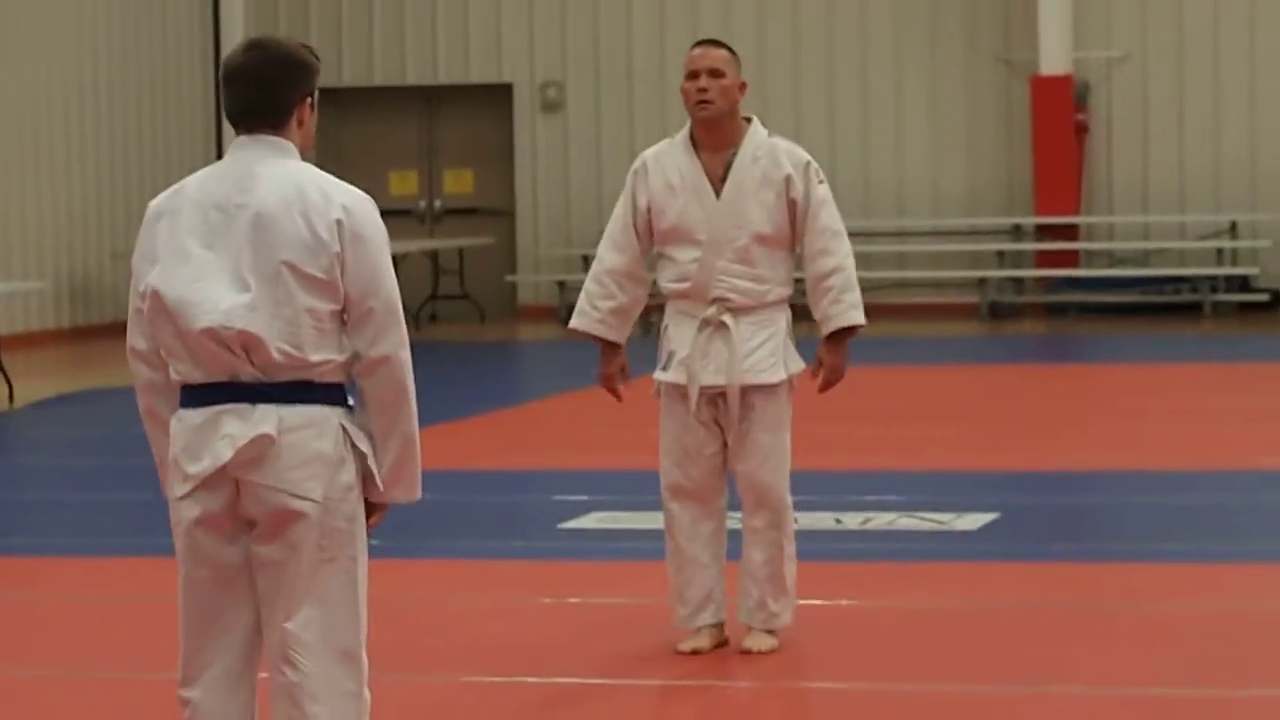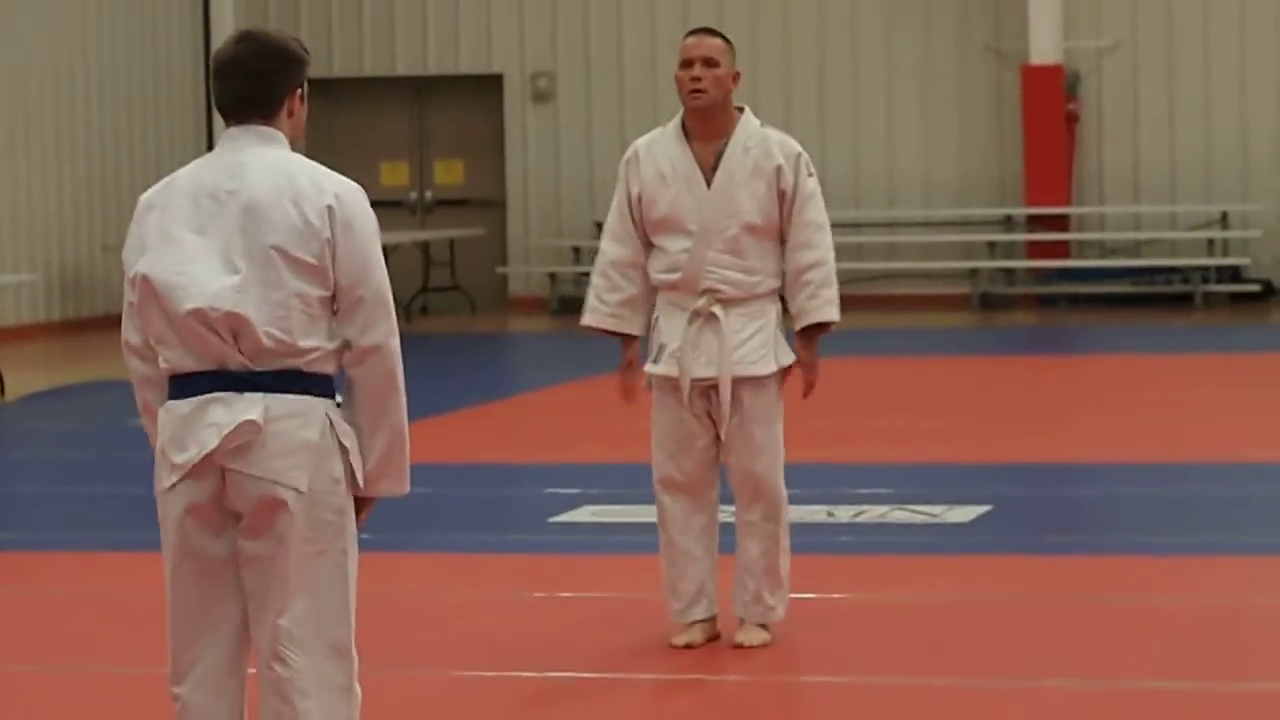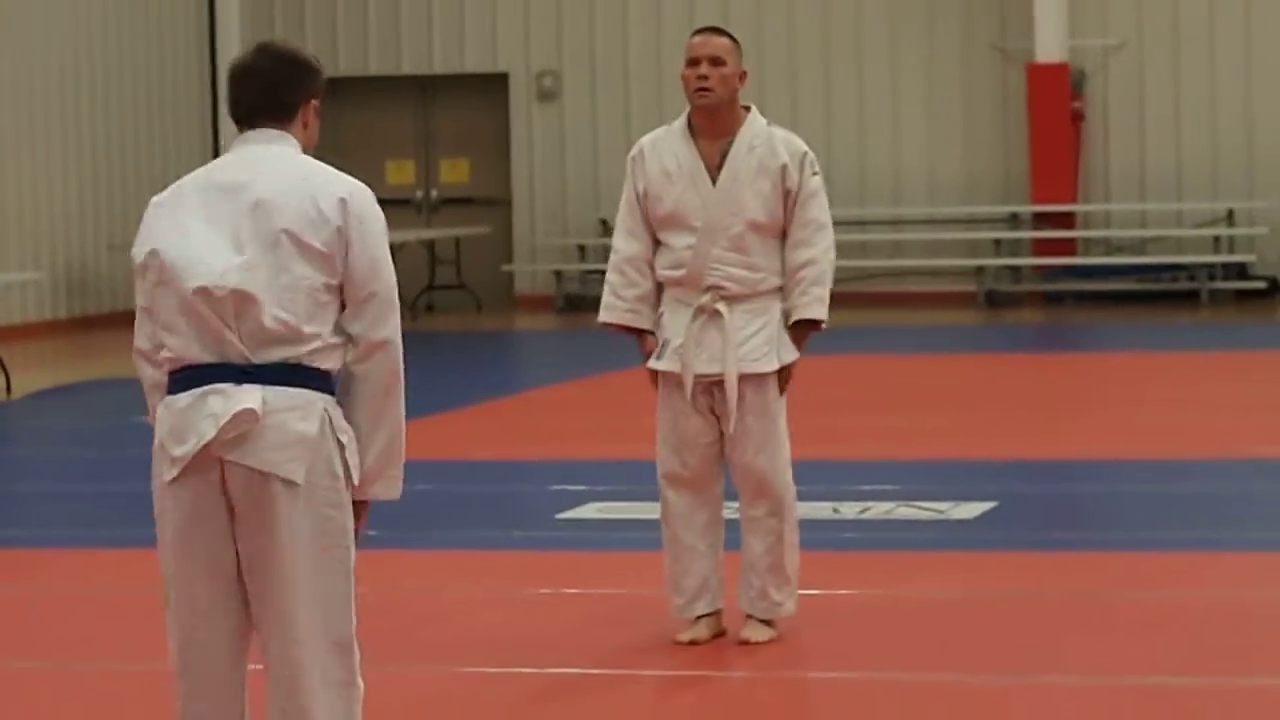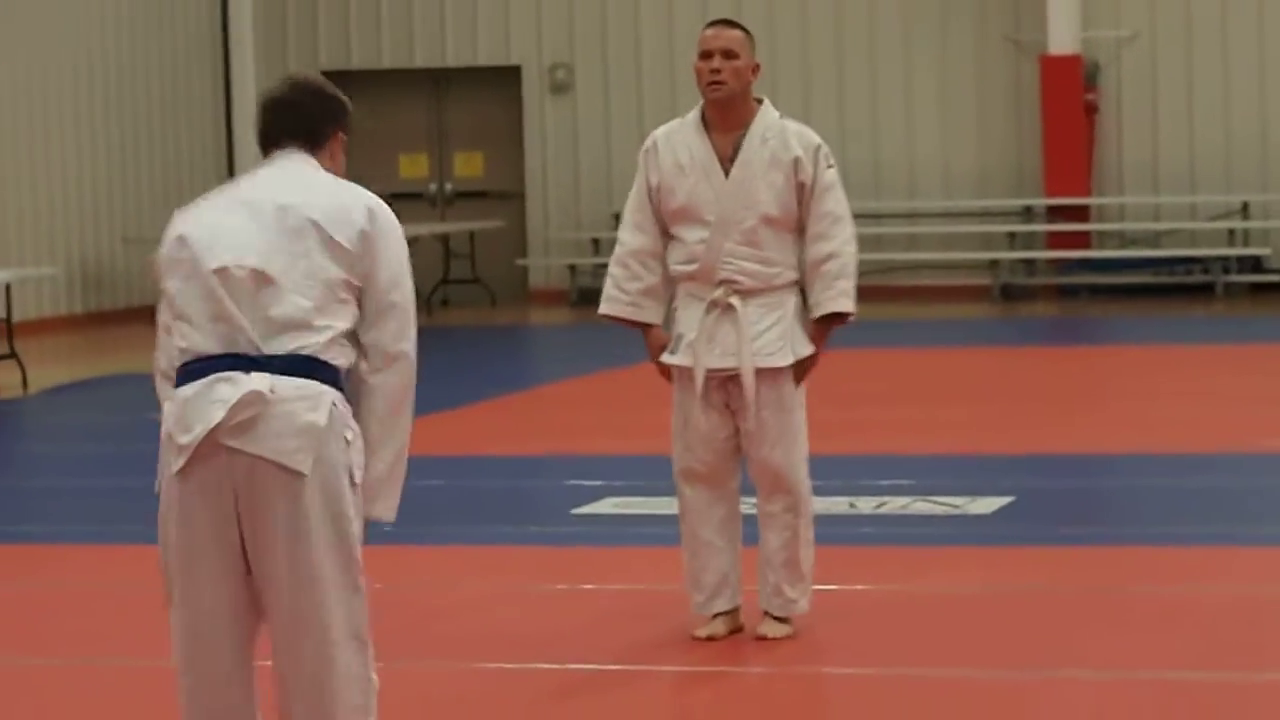
dt=0.1s
person 1, frame 1
left shoulder: (167, 209)
right shoulder: (339, 206)
left elbow: (146, 352)
right elbow: (381, 353)
right wrist: (387, 472)
left hip: (201, 443)
right hip: (306, 442)
left knee: (211, 644)
right knee: (317, 645)
person 1, frame 2
left shoulder: (158, 201)
right shoulder: (330, 195)
left elbow: (139, 346)
right elbow: (371, 342)
right wrist: (374, 466)
left hip: (191, 435)
right hip: (293, 434)
left knee: (200, 638)
right knee: (307, 638)
person 1, frame 3
left shoulder: (169, 203)
right shoulder: (340, 197)
left elbow: (149, 342)
right elbow: (375, 342)
right wrist: (368, 471)
left hip: (187, 427)
right hip: (293, 427)
left knee: (201, 636)
right knee: (309, 637)
person 1, frame 4
left shoulder: (193, 218)
right shoulder: (362, 210)
right elbow: (390, 356)
right wrist: (375, 485)
left hip: (196, 419)
right hip: (300, 419)
left knee: (207, 634)
right knee: (324, 632)
person 2, frame 1
left shoulder: (788, 163)
right shoulder: (652, 168)
left elbow: (826, 253)
right elbow: (621, 260)
left wrist: (835, 338)
right wrist: (611, 343)
left hip: (760, 343)
right hip: (685, 344)
left knee: (764, 489)
right knee: (687, 487)
left ankle: (764, 619)
right ankle: (703, 618)
person 2, frame 2
left shoulder: (779, 154)
right shoulder: (643, 158)
left elbow: (809, 247)
right elbow: (622, 253)
left wrist: (811, 335)
right wrist: (624, 338)
left hip: (750, 335)
right hip: (676, 337)
left knee: (758, 481)
right knee: (679, 481)
left ankle: (758, 612)
right ankle: (695, 612)
person 2, frame 3
left shoulder: (785, 152)
right shoulder: (650, 154)
left elbow: (810, 247)
right elbow: (632, 250)
left wrist: (800, 332)
right wrist: (642, 332)
left hip: (755, 332)
right hip: (680, 334)
left knee: (763, 476)
right knee: (684, 477)
left ankle: (764, 609)
right ankle: (701, 609)
person 2, frame 4
left shoulder: (799, 145)
right shoulder: (663, 148)
left elbow: (830, 239)
right elbow: (640, 244)
left wrist: (821, 327)
right wrist: (648, 326)
left hip: (770, 326)
right hip: (694, 328)
left knee: (780, 471)
right knee: (699, 472)
left ankle: (781, 604)
right ankle: (719, 605)
